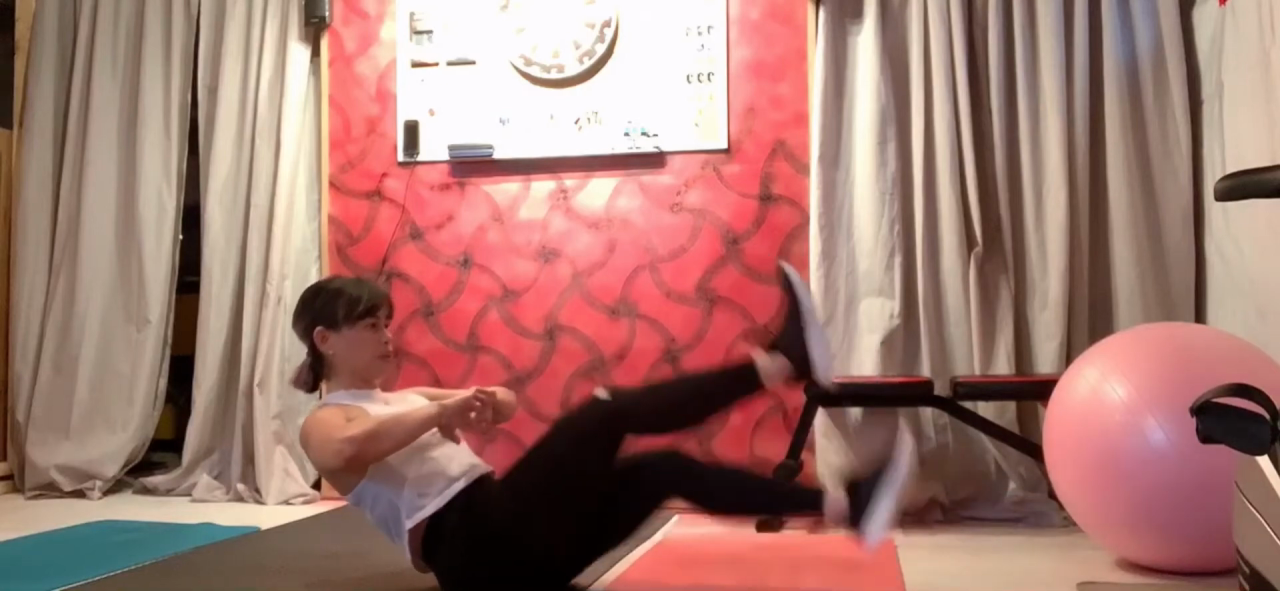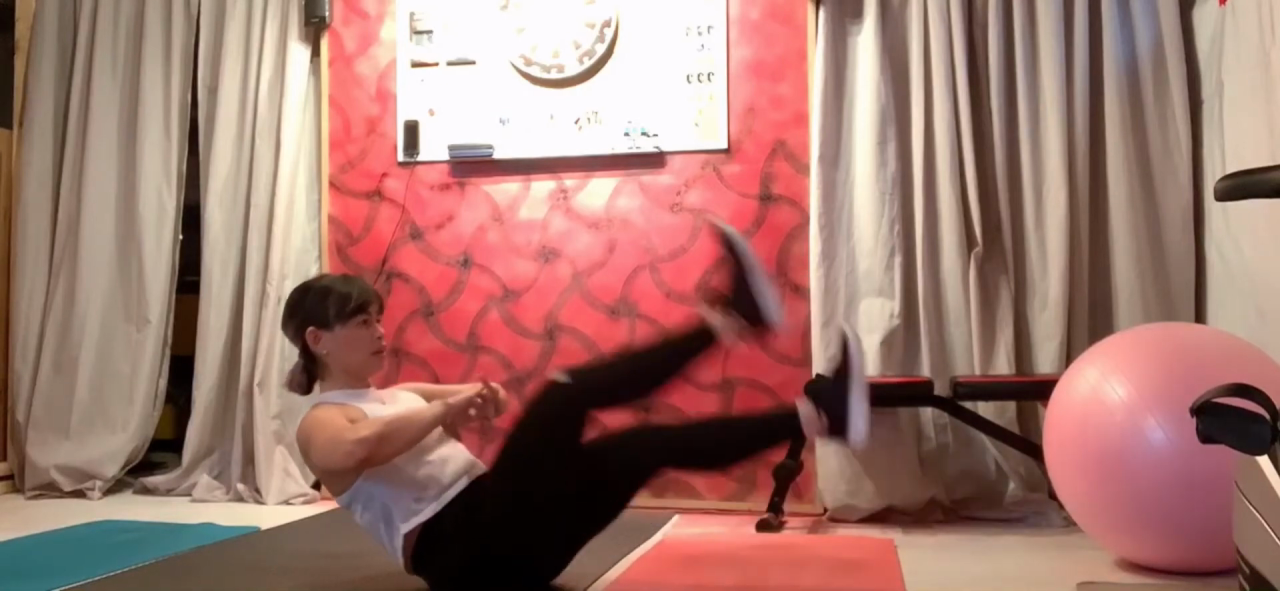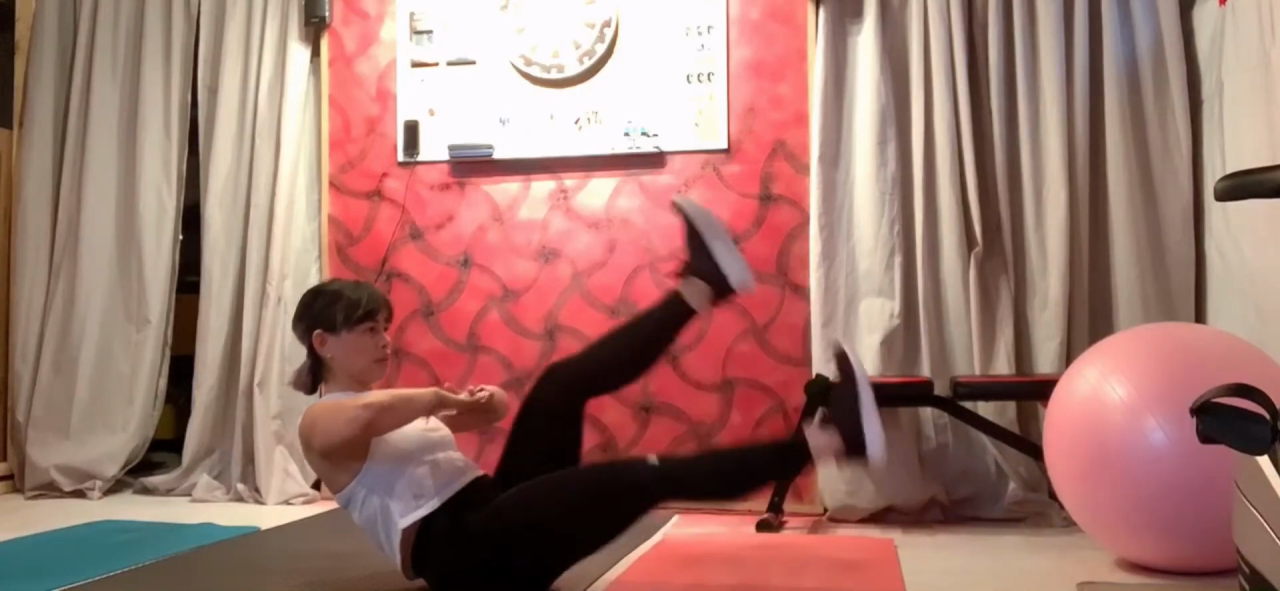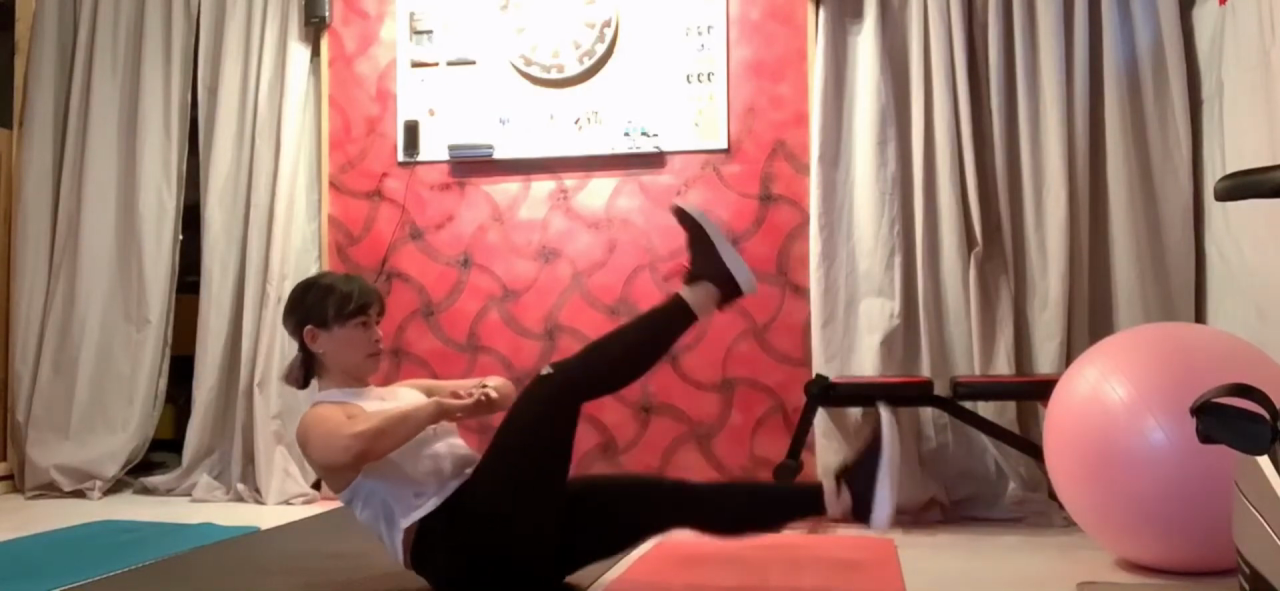
dt=1s
person 1, frame 1
left shoulder: (401, 400)
right shoulder: (325, 423)
left elbow: (505, 405)
right elbow: (343, 453)
left wrist: (479, 402)
right wrist: (440, 413)
left hip: (517, 536)
left knee: (665, 468)
right knee: (610, 410)
left ankle: (840, 505)
right ankle: (779, 363)
person 1, frame 2
left shoulder: (396, 396)
right shoulder: (321, 423)
left elbow: (475, 399)
right elbow: (350, 454)
left wrist: (481, 396)
right wrist: (445, 411)
left hip: (510, 537)
left knee: (650, 443)
right knee: (563, 396)
left ankle: (814, 415)
right ankle: (727, 321)
person 1, frame 3
left shoulder: (395, 404)
right shoulder: (323, 424)
left elbow: (498, 409)
right elbow: (361, 420)
left wrist: (479, 401)
right wrist: (438, 399)
left hip: (500, 516)
left knee: (563, 381)
right knee: (646, 476)
left ankle: (698, 290)
right ankle: (824, 440)
person 1, frame 4
left shoulder: (399, 394)
right shoulder: (321, 424)
left elbow: (504, 391)
right elbow: (352, 445)
left wrist: (483, 392)
right wrist: (439, 409)
left hip: (513, 535)
left knee: (669, 498)
right knee: (561, 382)
left ankle: (839, 498)
right ankle: (704, 292)
